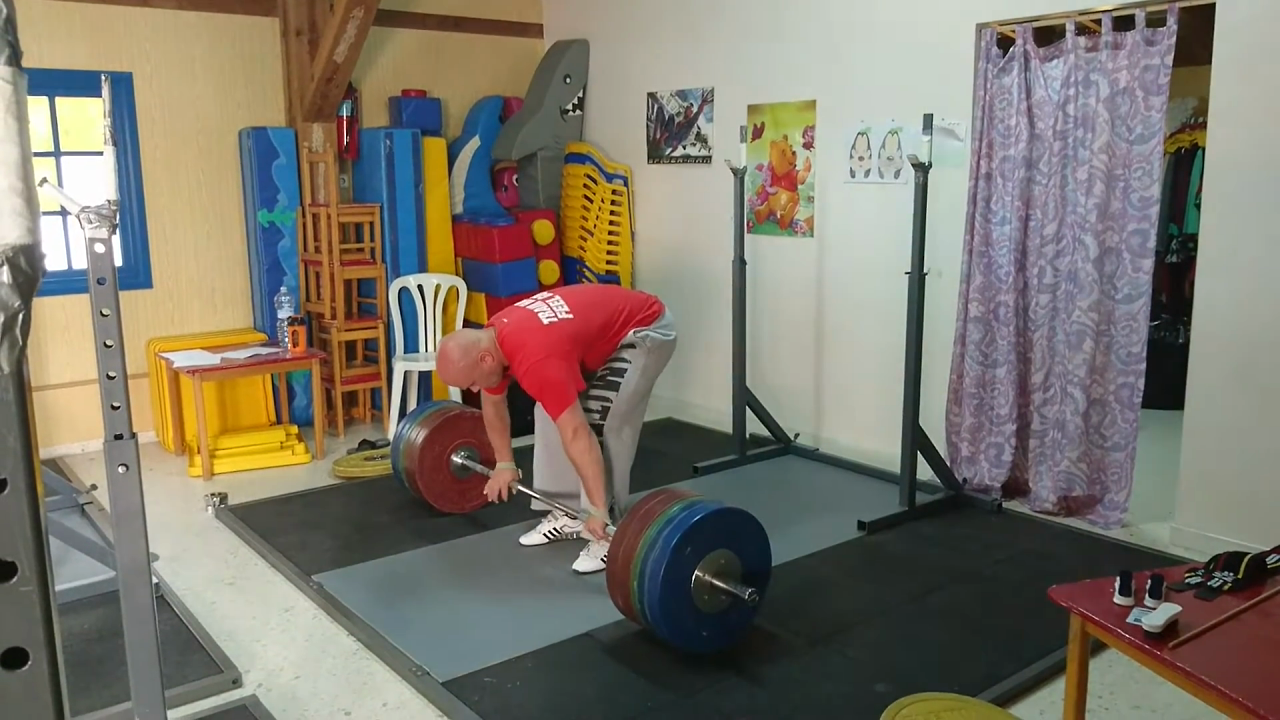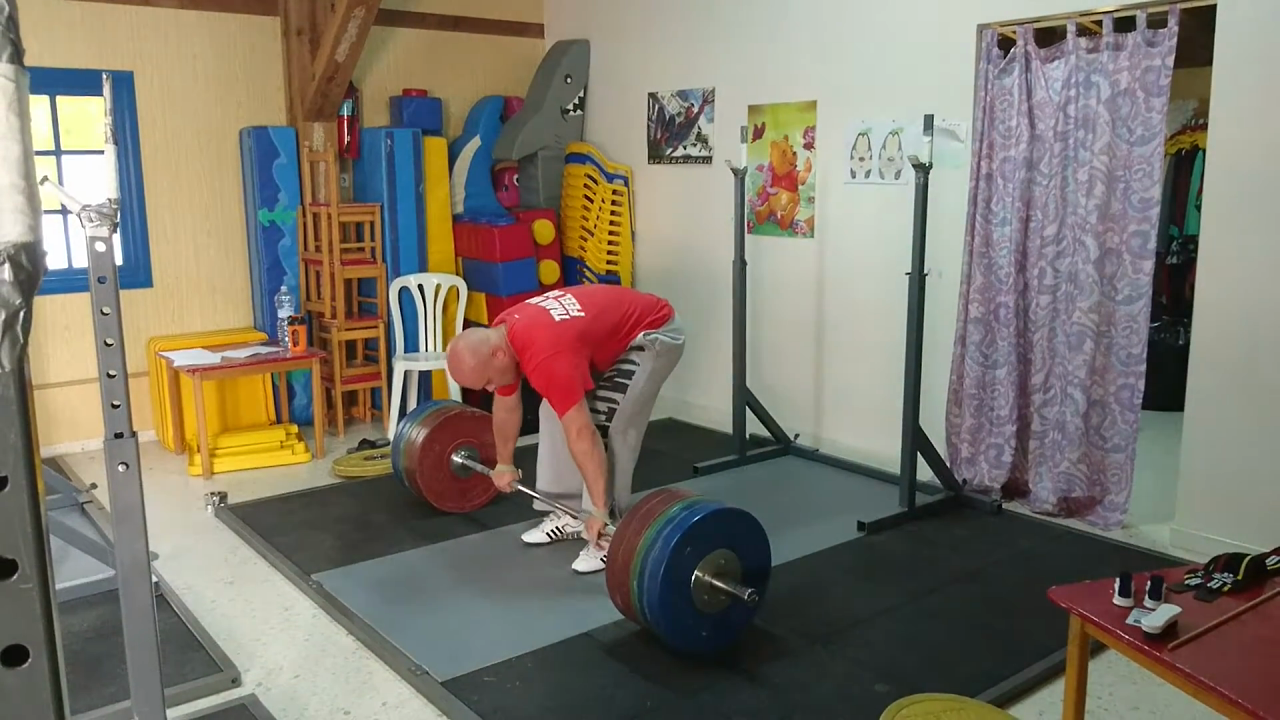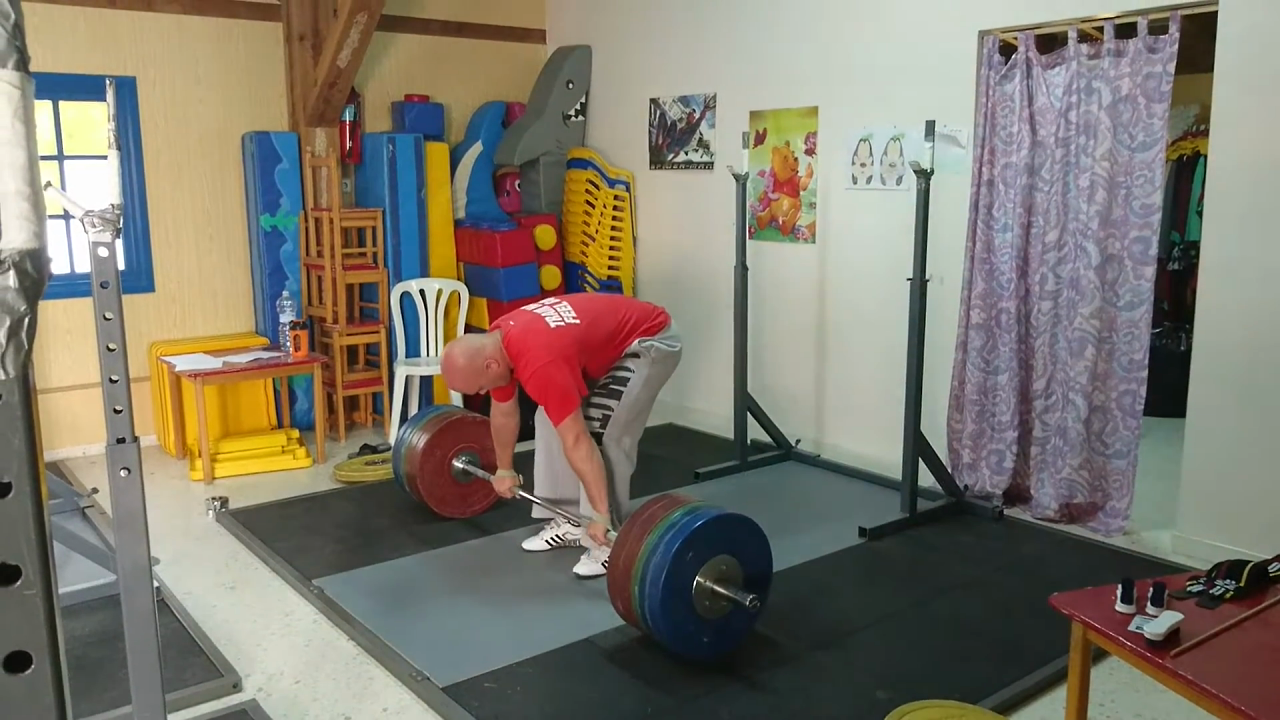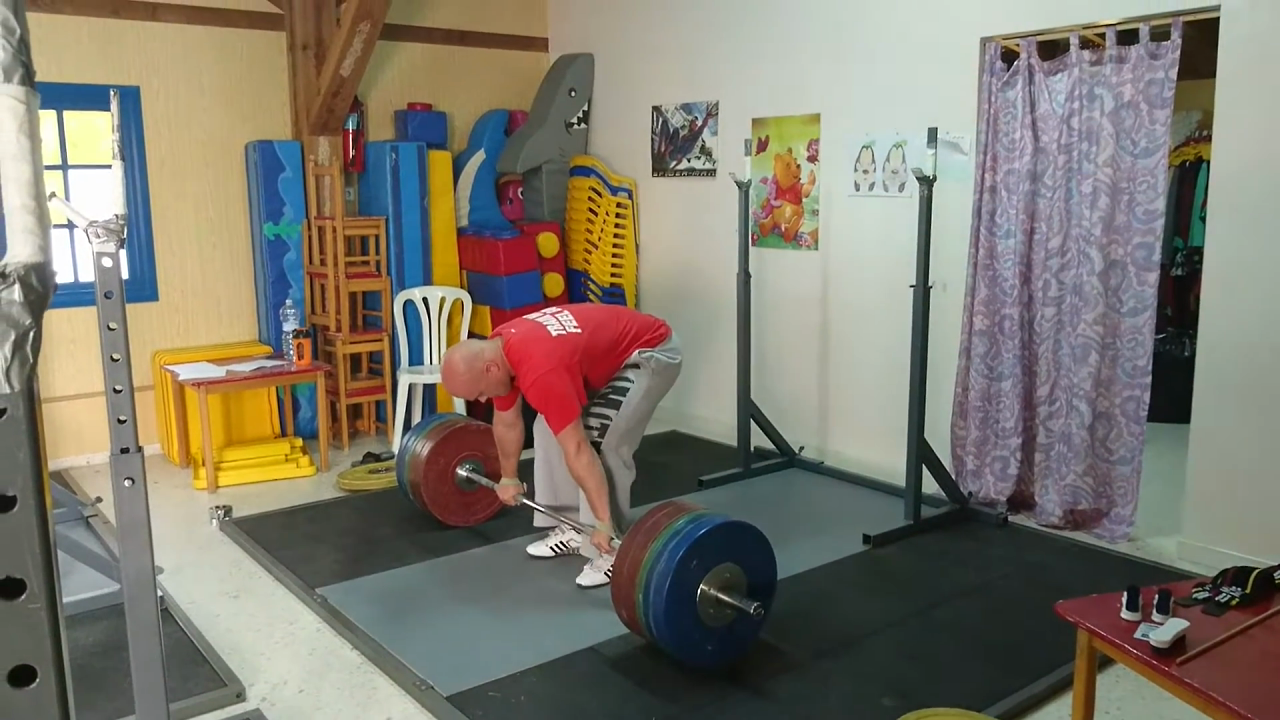
dt=0.5s
person 1, frame 1
left shoulder: (537, 360)
right shoulder: (491, 338)
left elbow: (577, 434)
right elbow: (493, 402)
left wrist: (598, 510)
right wrist: (504, 464)
left hip: (646, 331)
right hip: (604, 326)
left knee: (600, 424)
right knee: (553, 412)
left ankle: (608, 532)
right ankle: (568, 514)
person 1, frame 2
left shoulder: (547, 357)
right shoulder: (499, 336)
left elbow: (582, 434)
right elbow: (507, 406)
left wrist: (599, 511)
right wrist: (504, 464)
left hip: (654, 334)
right hip: (612, 328)
left knee: (605, 426)
right knee: (556, 413)
left ankle: (609, 532)
right ankle: (568, 514)
person 1, frame 3
left shoulder: (540, 365)
right shoulder: (494, 343)
left elbow: (577, 441)
right elbow: (504, 412)
left wrist: (600, 516)
right wrist: (504, 470)
left hip: (651, 341)
right hip: (608, 337)
left knee: (600, 432)
right knee: (552, 421)
left ankle: (609, 540)
right ankle: (569, 522)
person 1, frame 4
left shoulder: (541, 372)
right shoulder: (496, 350)
left elbow: (577, 449)
right elbow: (508, 422)
left wrist: (603, 523)
right wrist: (509, 478)
left hip: (651, 352)
right hip: (610, 348)
left knee: (598, 441)
right knee: (550, 429)
left ankle: (610, 551)
right ankle: (573, 528)
